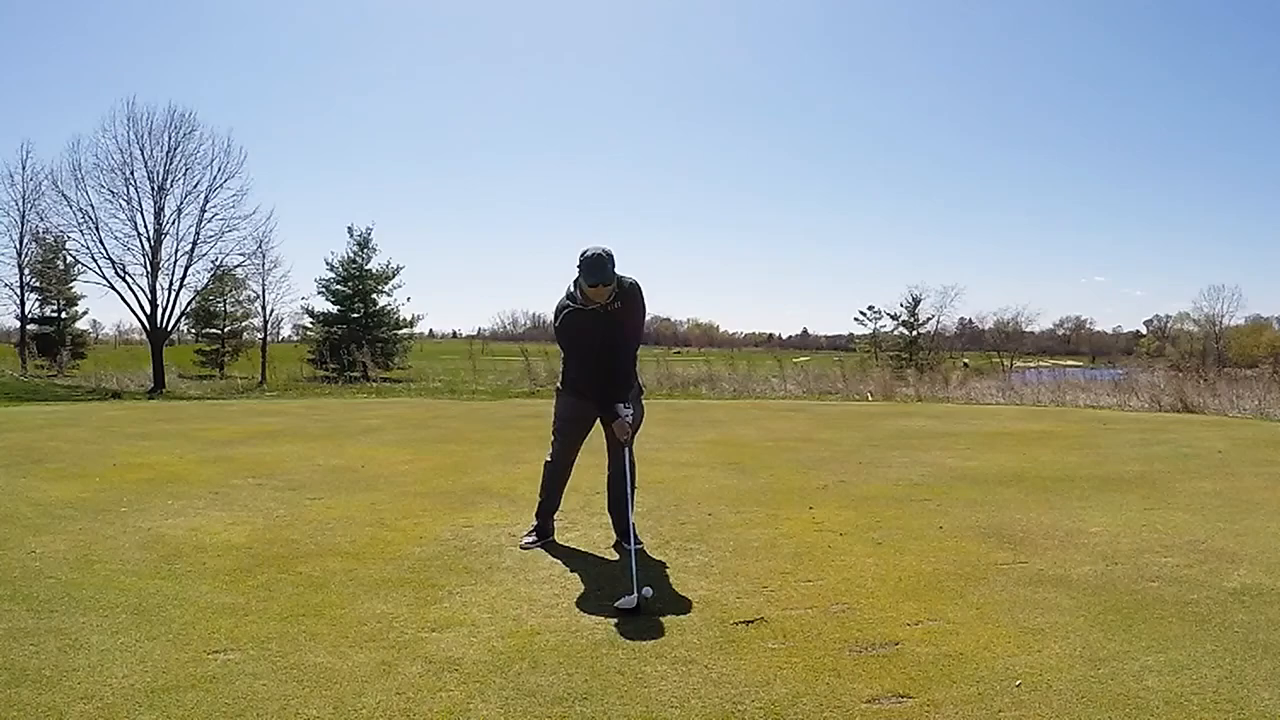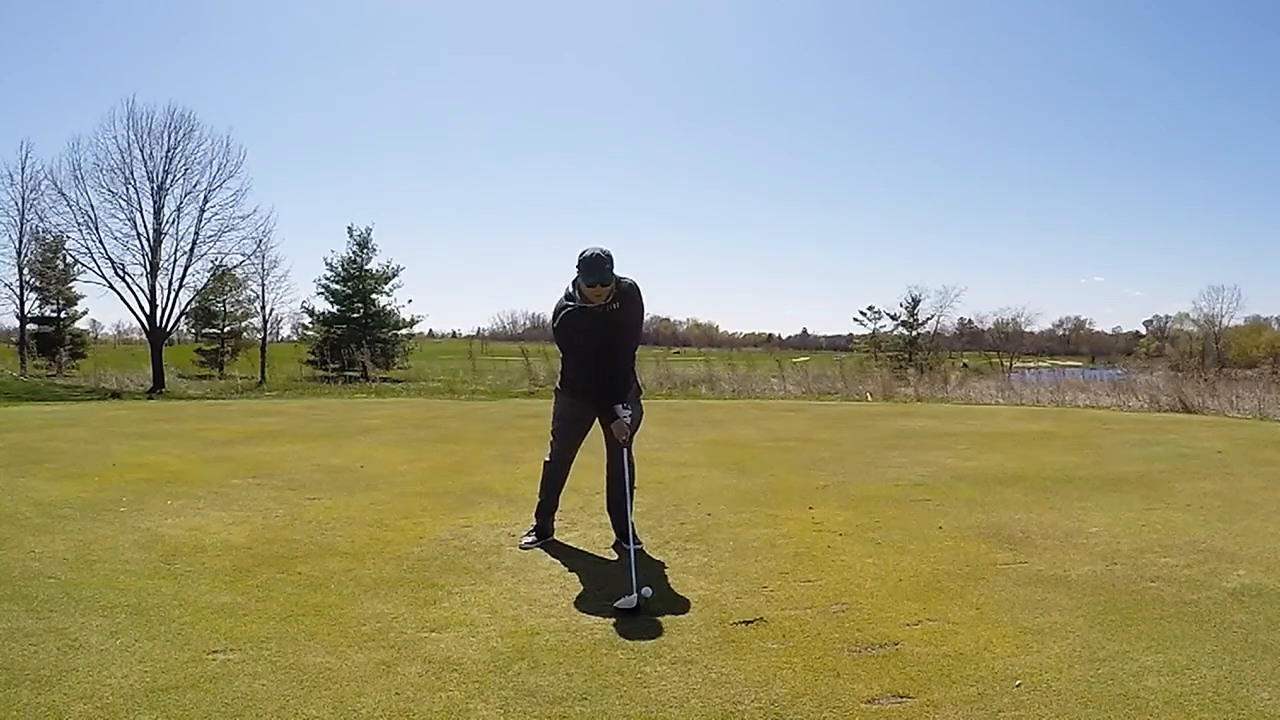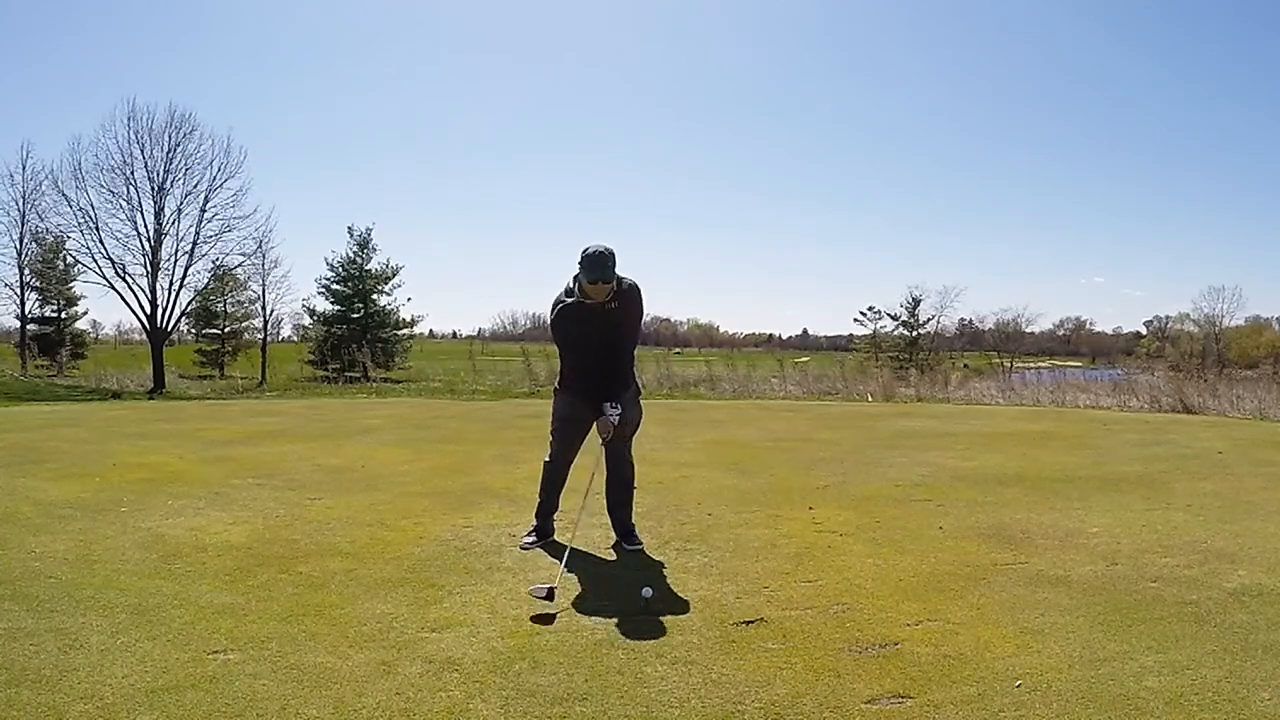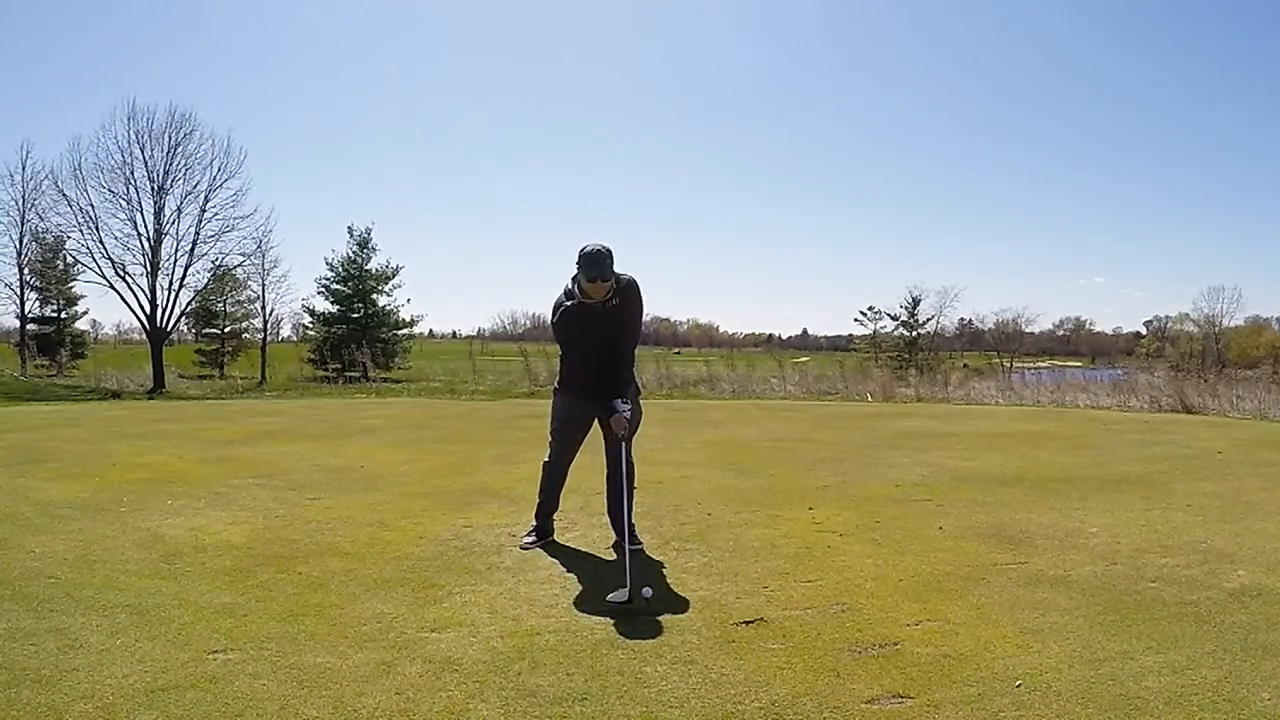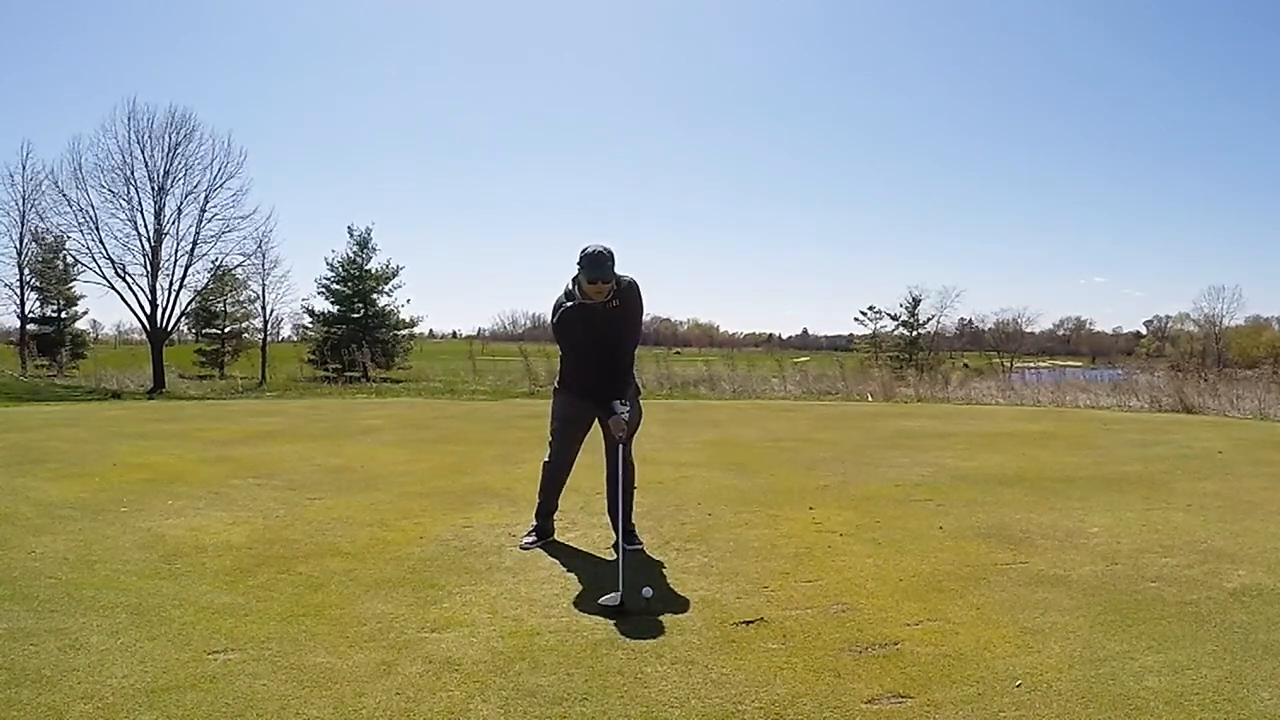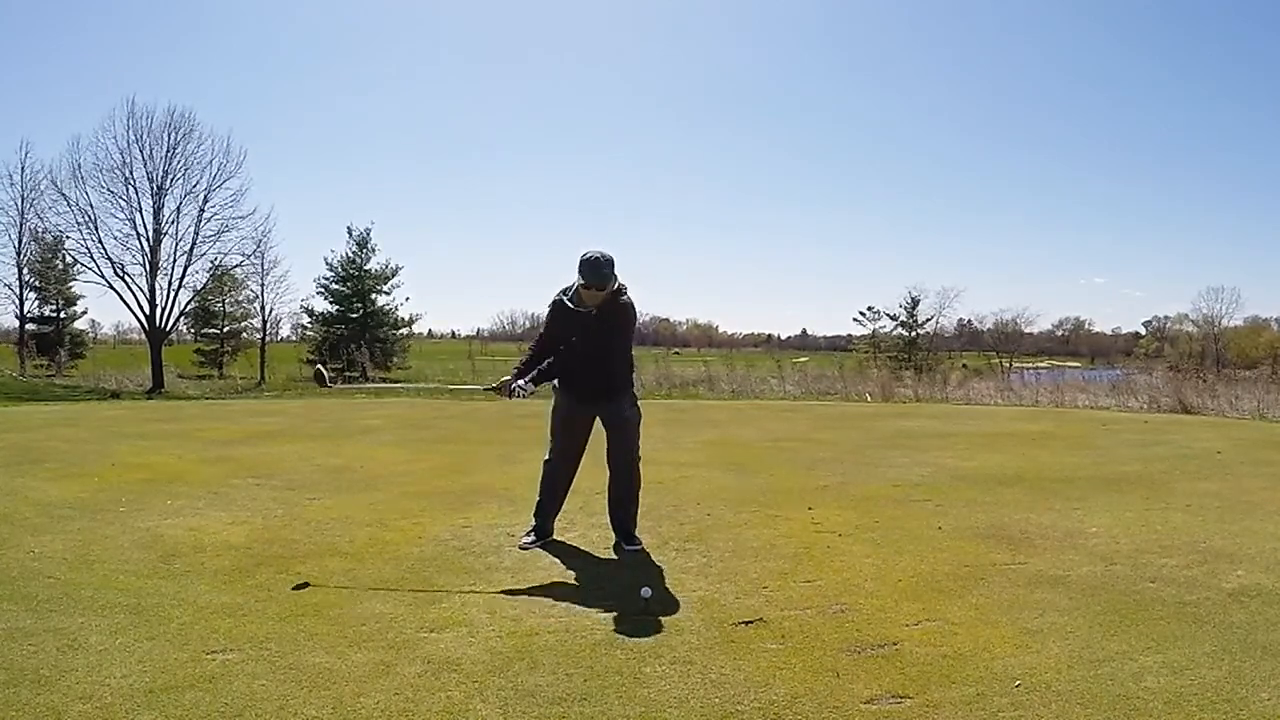
dt=0.7s
person 1, frame 1
left shoulder: (630, 291)
right shoulder: (567, 313)
left elbow: (630, 348)
right elbow: (584, 369)
left wrist: (623, 403)
right wrist: (612, 414)
left hip: (622, 390)
right hip: (578, 391)
left knee: (621, 458)
right knee: (560, 456)
left ankle: (623, 528)
right ankle: (543, 525)
person 1, frame 2
left shoulder: (629, 292)
right shoulder: (566, 313)
left elbow: (628, 350)
right elbow: (582, 370)
left wrist: (621, 405)
right wrist: (611, 414)
left hip: (622, 389)
right hip: (577, 391)
left knee: (621, 458)
right knee: (559, 456)
left ankle: (623, 527)
right ankle: (543, 525)
person 1, frame 3
left shoulder: (630, 293)
right shoulder: (564, 309)
left elbow: (625, 351)
right elbow: (575, 365)
left wrist: (613, 405)
right wrist: (598, 411)
left hip: (620, 391)
right hip: (576, 392)
left knee: (620, 458)
right knee: (558, 456)
left ankle: (624, 527)
right ankle: (543, 525)
person 1, frame 4
left shoulder: (628, 289)
right shoulder: (565, 310)
left elbow: (628, 347)
right elbow: (581, 365)
left wrist: (621, 400)
right wrist: (610, 409)
left hip: (621, 389)
right hip: (576, 392)
left knee: (621, 460)
right knee: (558, 457)
left ankle: (624, 527)
right ankle: (542, 525)
person 1, frame 5
left shoulder: (629, 291)
right shoulder: (565, 311)
left elbow: (627, 349)
right elbow: (581, 366)
left wrist: (619, 401)
right wrist: (607, 410)
left hip: (620, 391)
right hip: (575, 392)
left knee: (621, 459)
right knee: (558, 458)
left ankle: (624, 528)
right ankle: (543, 525)
person 1, frame 6
left shoulder: (622, 309)
right shoulder: (563, 304)
left elbow: (577, 353)
right elbow: (544, 344)
left wrist: (531, 380)
right wrist: (518, 375)
left hip: (616, 393)
right hip: (574, 393)
left knee: (625, 462)
right knee: (559, 461)
left ankle: (624, 530)
right ankle: (542, 526)
